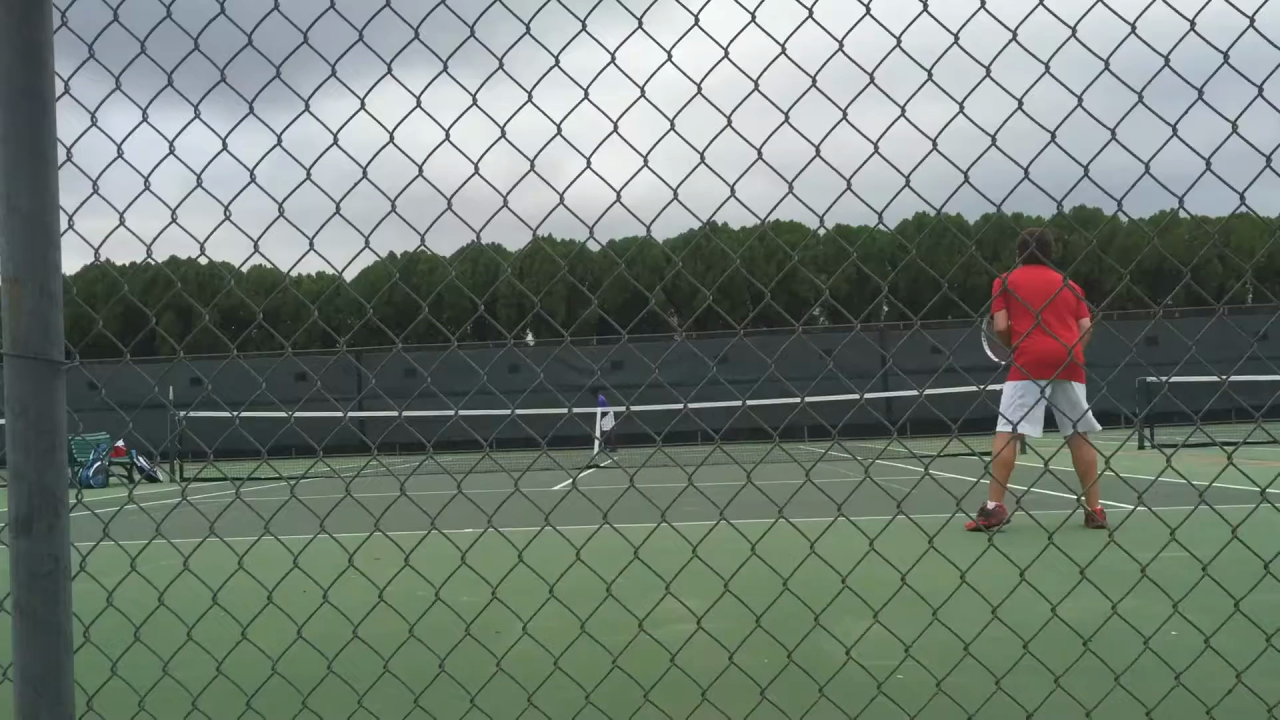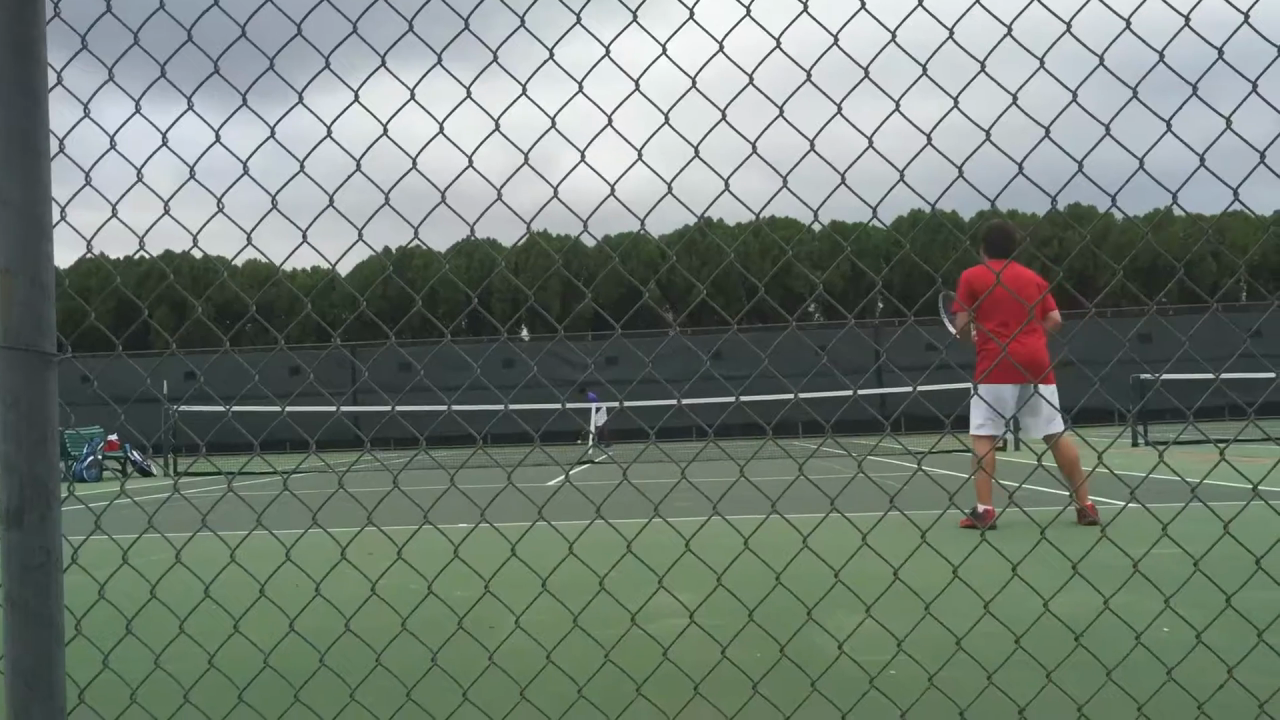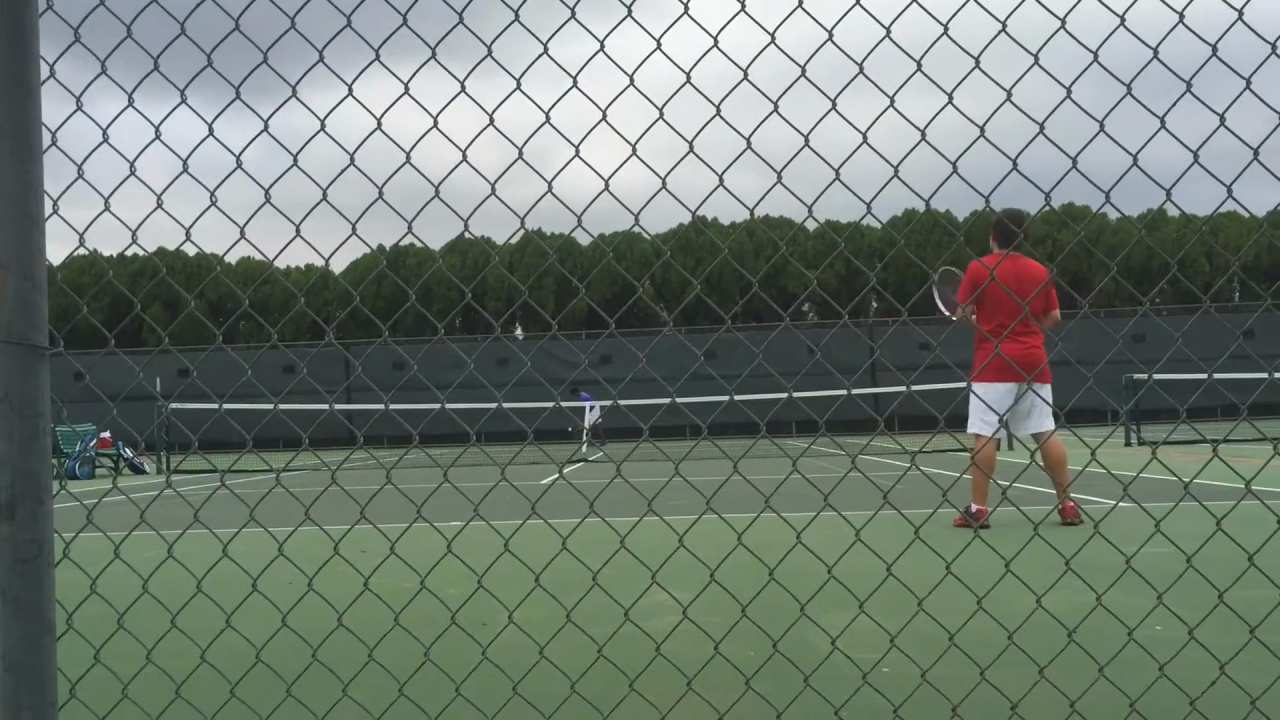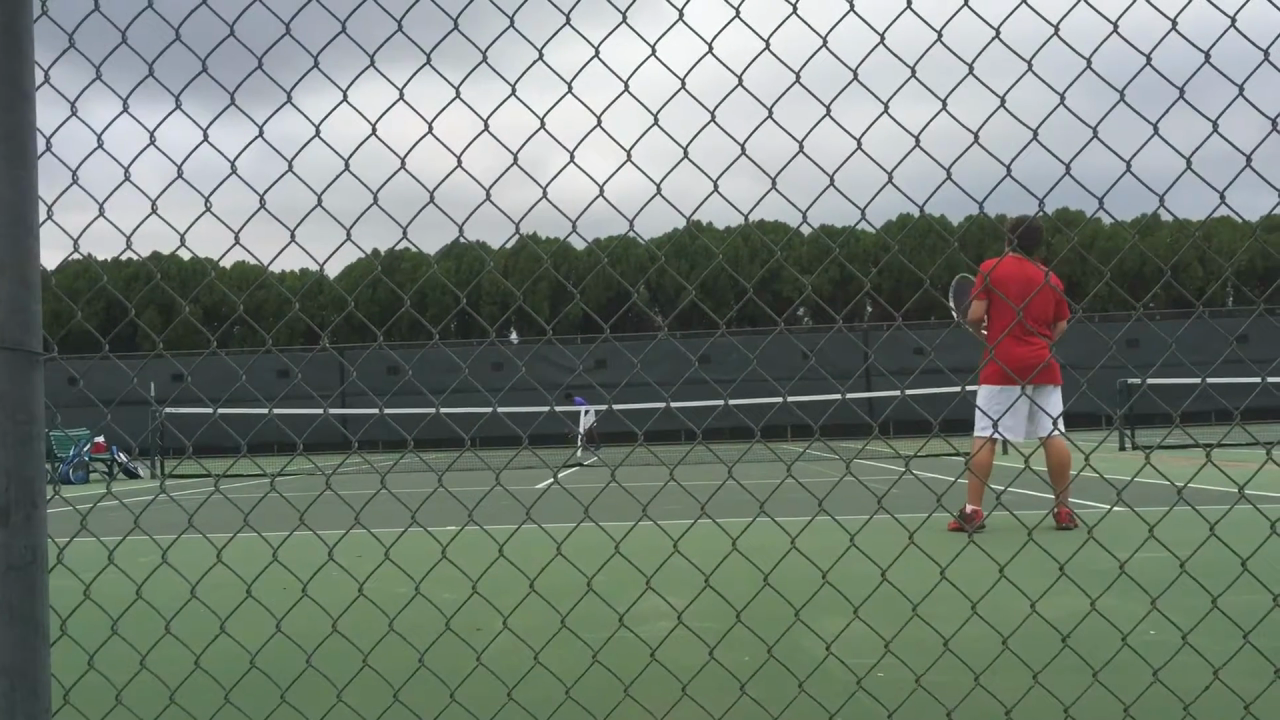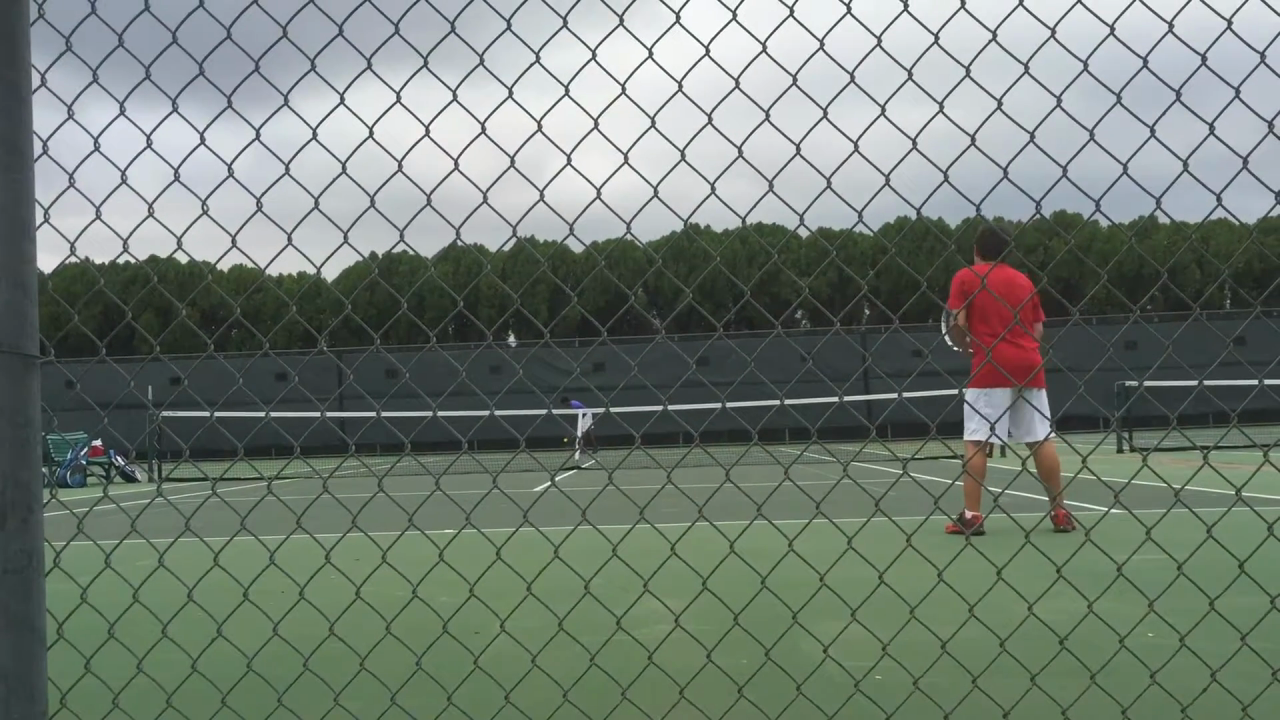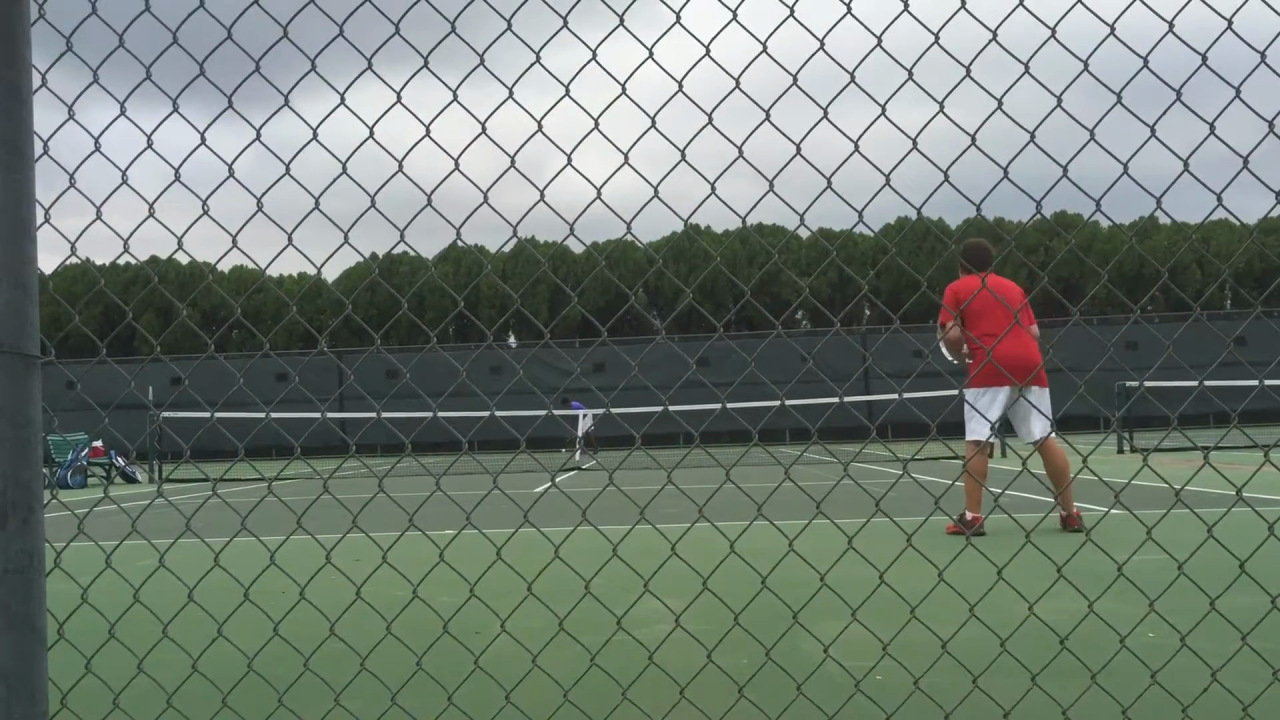
dt=0.4s
person 1, frame 1
left shoulder: (1005, 281)
right shoulder: (1068, 284)
left elbow: (1000, 327)
right elbow: (1086, 326)
left hip: (1029, 362)
right hip: (1068, 361)
left knee: (1008, 432)
right knee: (1079, 434)
left ankle: (994, 507)
right ankle: (1094, 509)
person 1, frame 2
left shoulder: (971, 276)
right shoulder: (1033, 277)
left elbow: (961, 324)
right elbow: (1054, 320)
left wrist: (971, 337)
left hip: (998, 365)
right hip: (1036, 362)
left knee: (983, 436)
right knee: (1056, 433)
left ankle: (984, 510)
right ankle: (1085, 505)
person 1, frame 3
left shoulder: (978, 268)
right shoulder: (1041, 271)
left elbow: (963, 314)
right elbow: (1054, 316)
left hip: (994, 362)
right hip: (1033, 360)
left knee: (984, 435)
right knee: (1045, 432)
left ankle: (978, 509)
right ankle: (1067, 505)
person 1, frame 4
left shoulder: (990, 269)
right shoulder: (1050, 278)
left elbow: (974, 316)
right elbow: (1061, 327)
left wrist: (983, 330)
left hip: (1001, 366)
right hip: (1043, 366)
left knee: (985, 436)
right knee: (1053, 435)
left ankle: (973, 511)
right ankle: (1063, 510)
person 1, frame 5
left shoulder: (966, 277)
right shoulder: (1024, 280)
left elbow: (957, 323)
right elbow: (1038, 330)
left wrist: (964, 343)
left hip: (991, 370)
right hip: (1029, 366)
left knee: (976, 441)
right knee: (1041, 439)
left ankle: (972, 515)
right ankle: (1059, 512)
person 1, frame 6
left shoulder: (956, 289)
right shoulder: (1013, 287)
left elbow: (953, 334)
right elbow: (1034, 332)
left wrist: (959, 353)
left hip: (990, 369)
right hip: (1030, 364)
left knee: (977, 441)
right knee: (1045, 439)
left ankle: (972, 516)
right ankle: (1070, 512)
